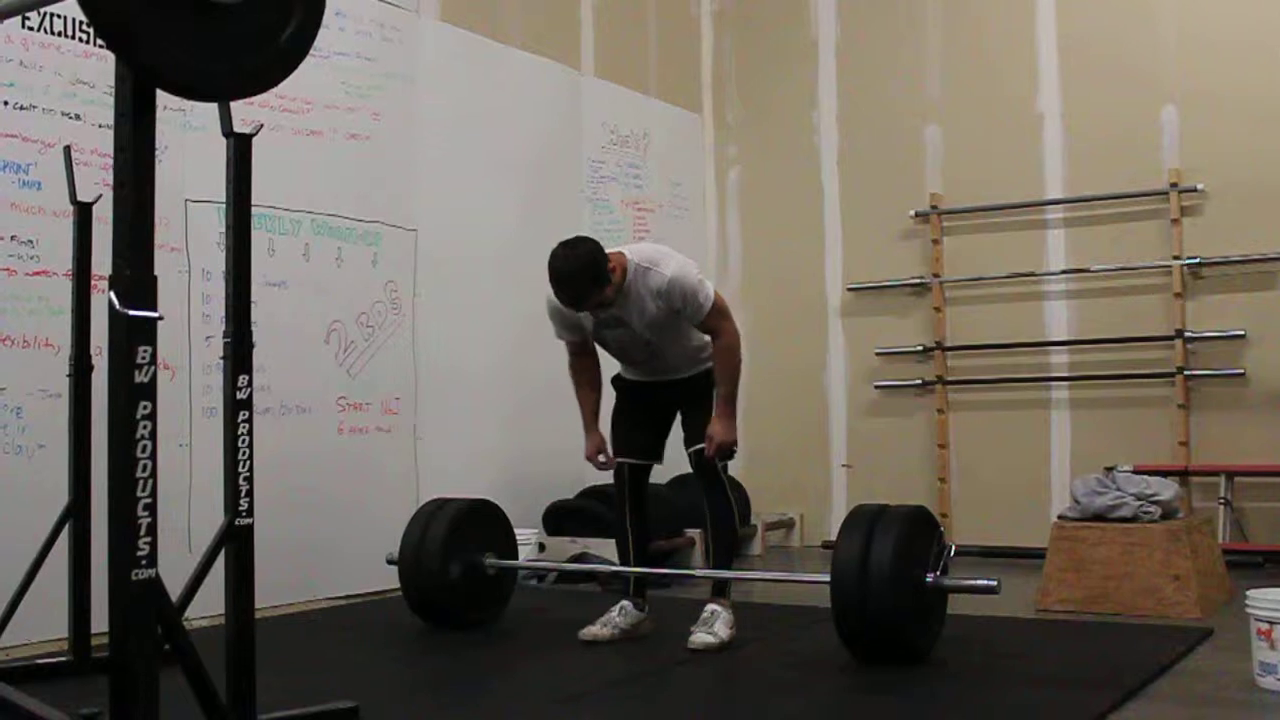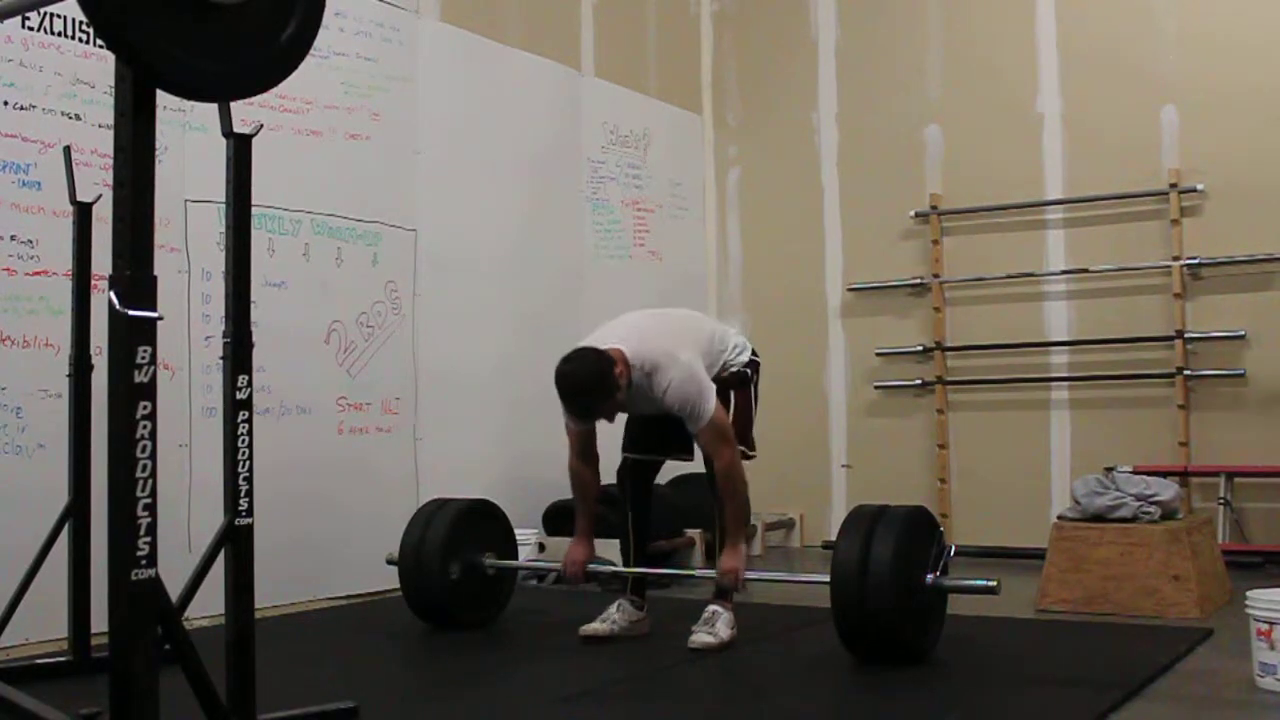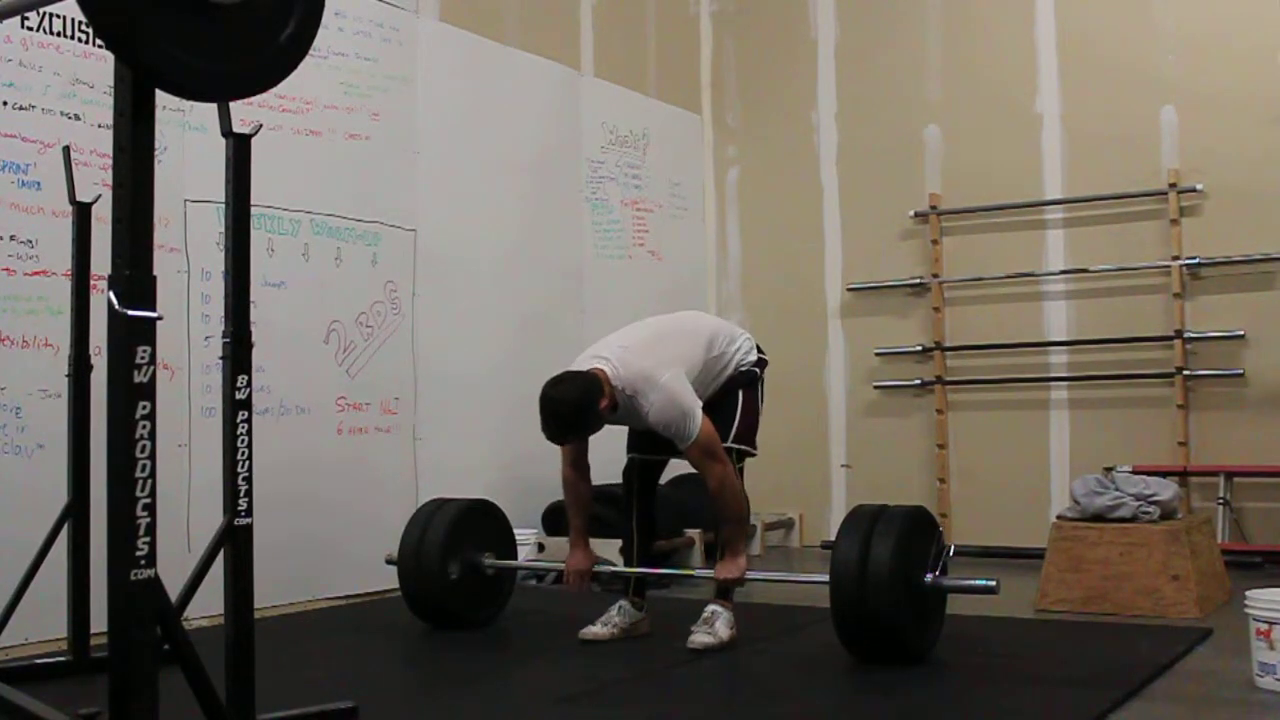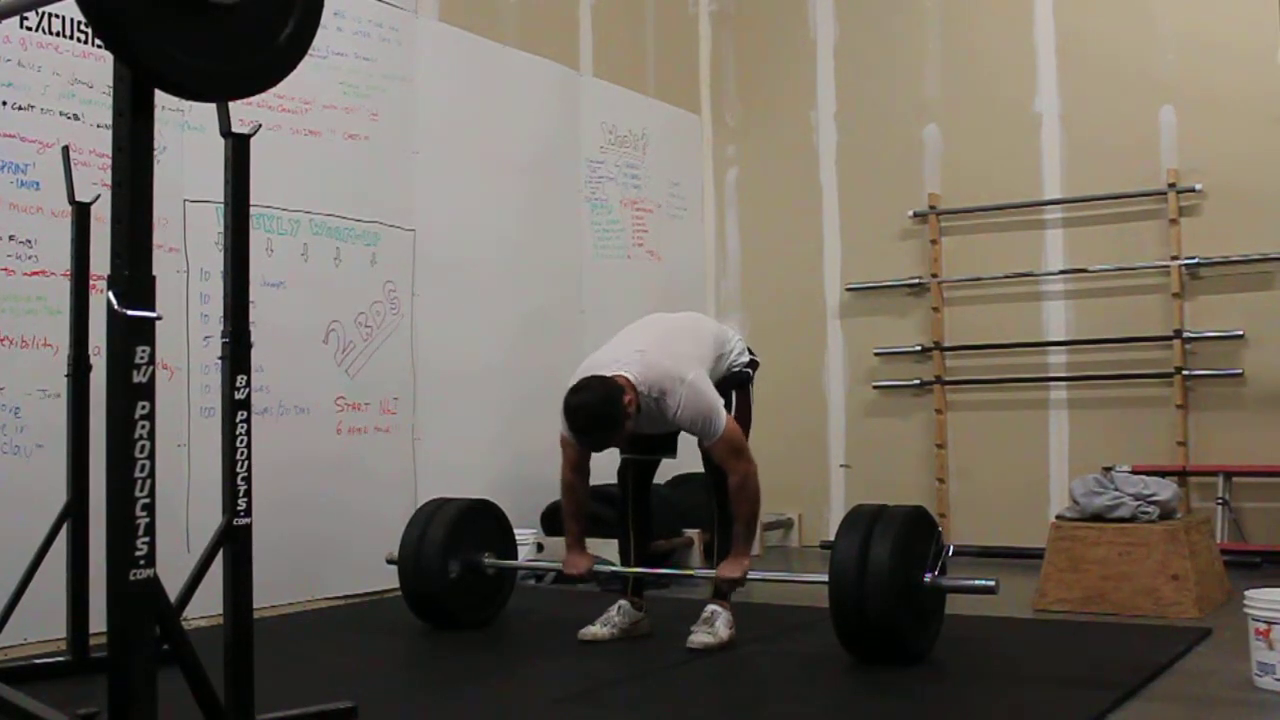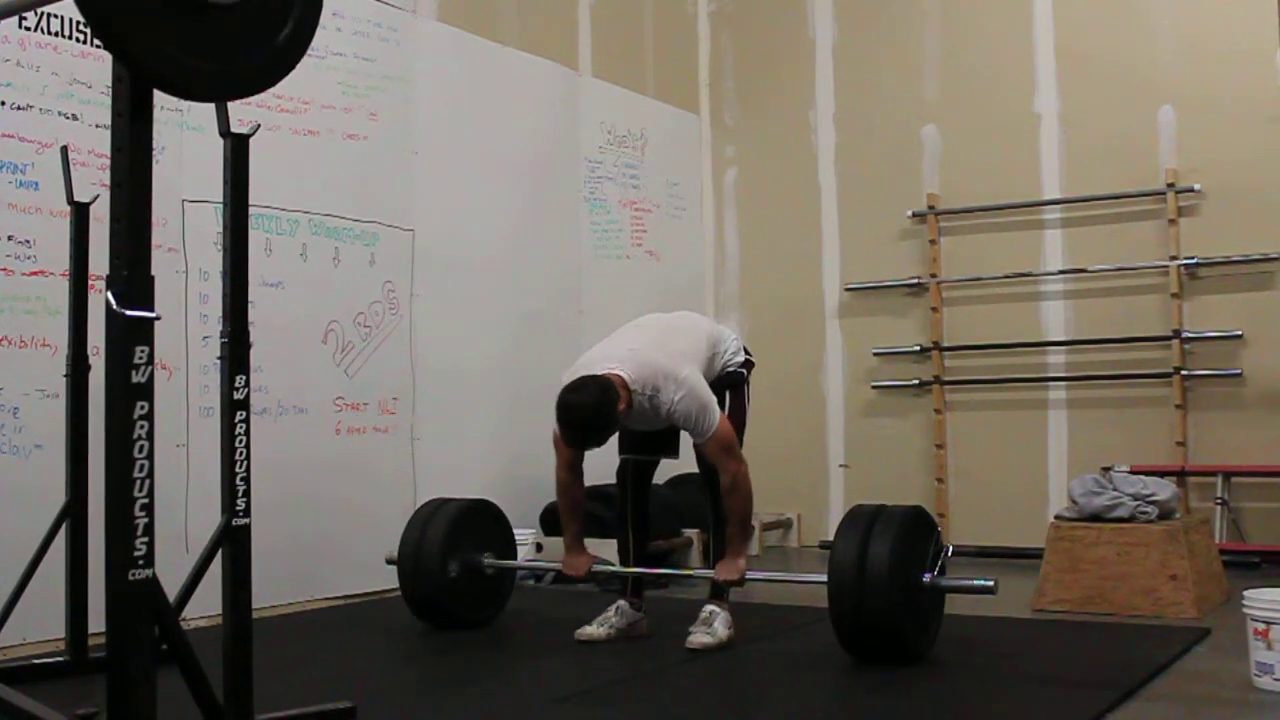
dt=1s
person 1, frame 1
left shoulder: (668, 275)
right shoulder: (561, 303)
left elbow: (725, 330)
right elbow: (582, 357)
left wrist: (725, 415)
right wrist: (591, 428)
left hip: (700, 372)
right hip: (639, 380)
left knee: (709, 472)
right knee: (627, 481)
left ankle: (719, 604)
right ankle: (633, 603)
person 1, frame 2
left shoulder: (673, 375)
right shoulder: (582, 379)
left elbow: (725, 455)
right elbow: (582, 458)
left wrist: (734, 547)
right wrist: (582, 537)
left hip: (726, 368)
left knee: (719, 476)
right knee: (631, 476)
left ankle: (721, 607)
right ankle: (633, 603)
person 1, frame 3
left shoulder: (659, 395)
right shoulder: (574, 391)
left elbow: (718, 471)
right elbow: (574, 468)
left wrist: (734, 554)
right wrist: (578, 546)
left hip: (734, 366)
right hip: (682, 355)
left knee: (726, 467)
right knee: (637, 478)
left ankle: (721, 608)
right ankle: (633, 605)
person 1, frame 4
left shoulder: (685, 392)
right shoulder: (582, 399)
left elbow: (742, 468)
right elbow: (574, 472)
left wrist: (739, 555)
right wrist: (574, 548)
left hip: (725, 364)
right hip: (656, 361)
left knee: (720, 477)
right knee: (632, 479)
left ankle: (719, 607)
right ankle: (632, 605)
person 1, frame 5
left shoulder: (678, 390)
right shoulder: (575, 396)
left elbow: (733, 468)
right elbow: (568, 471)
left wrist: (735, 554)
right wrist: (573, 548)
left hip: (721, 363)
right hip: (653, 359)
left knee: (714, 476)
right knee: (630, 479)
left ankle: (717, 607)
right ankle: (630, 605)
